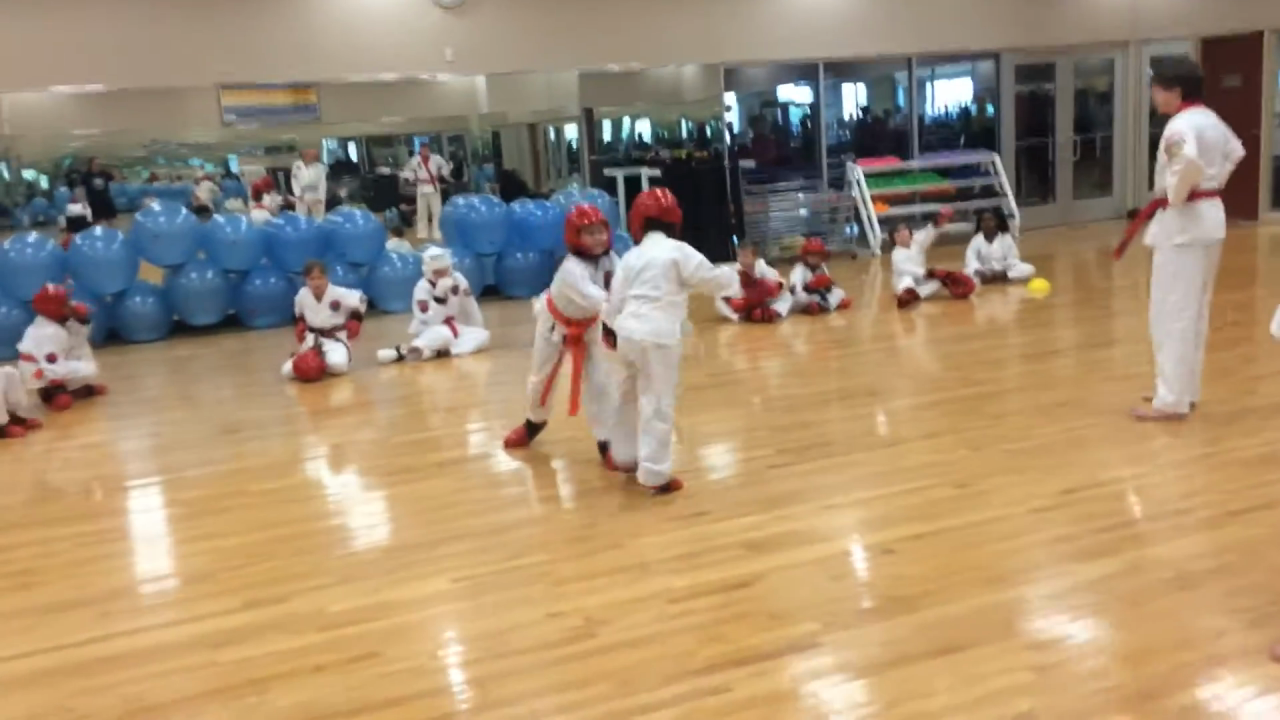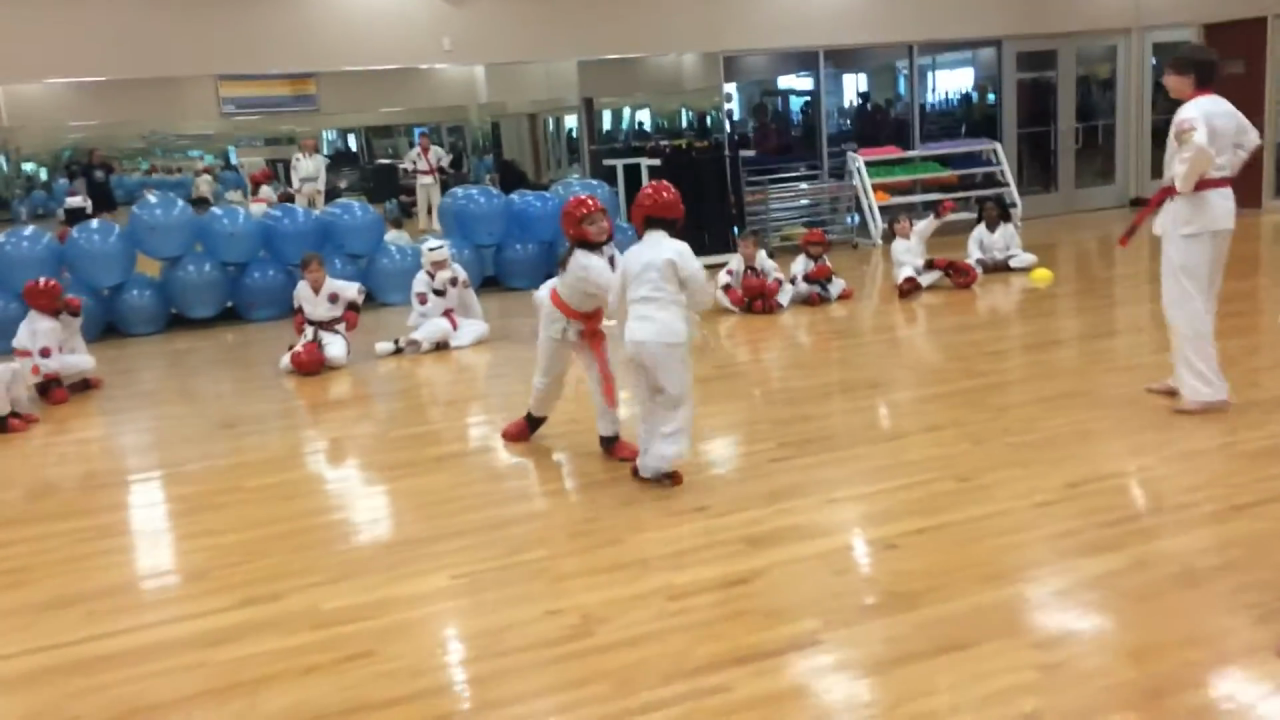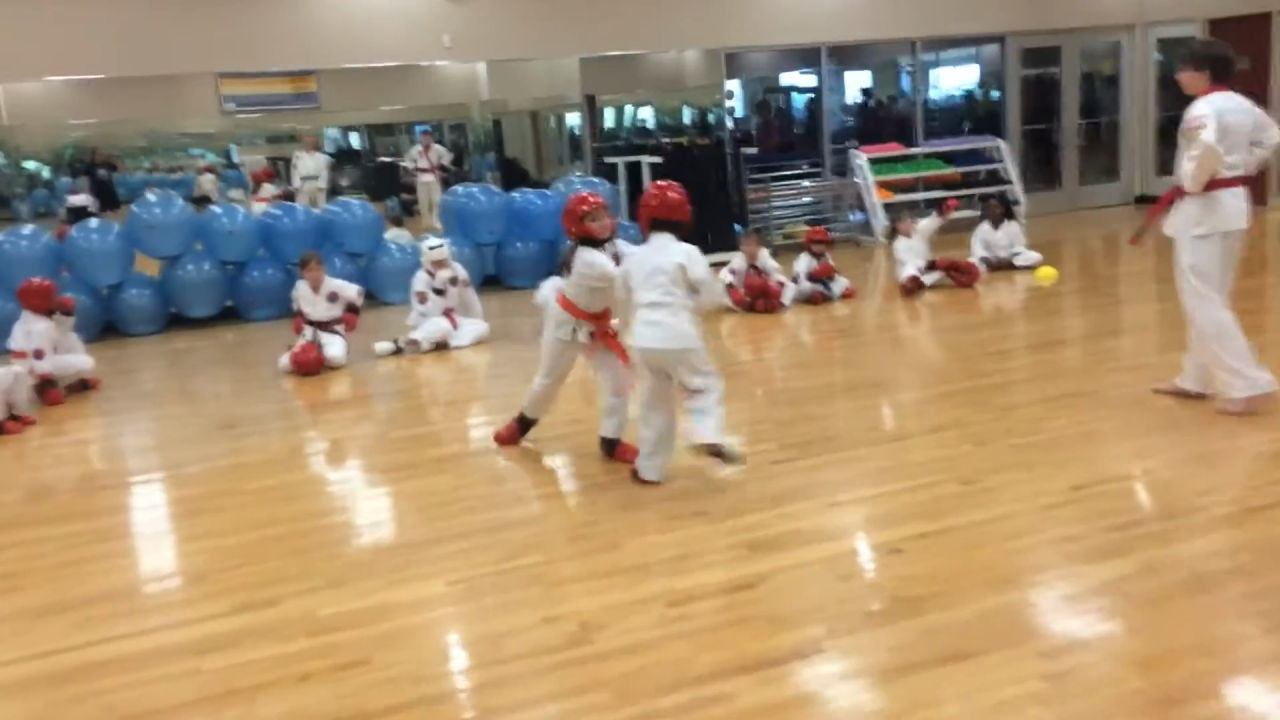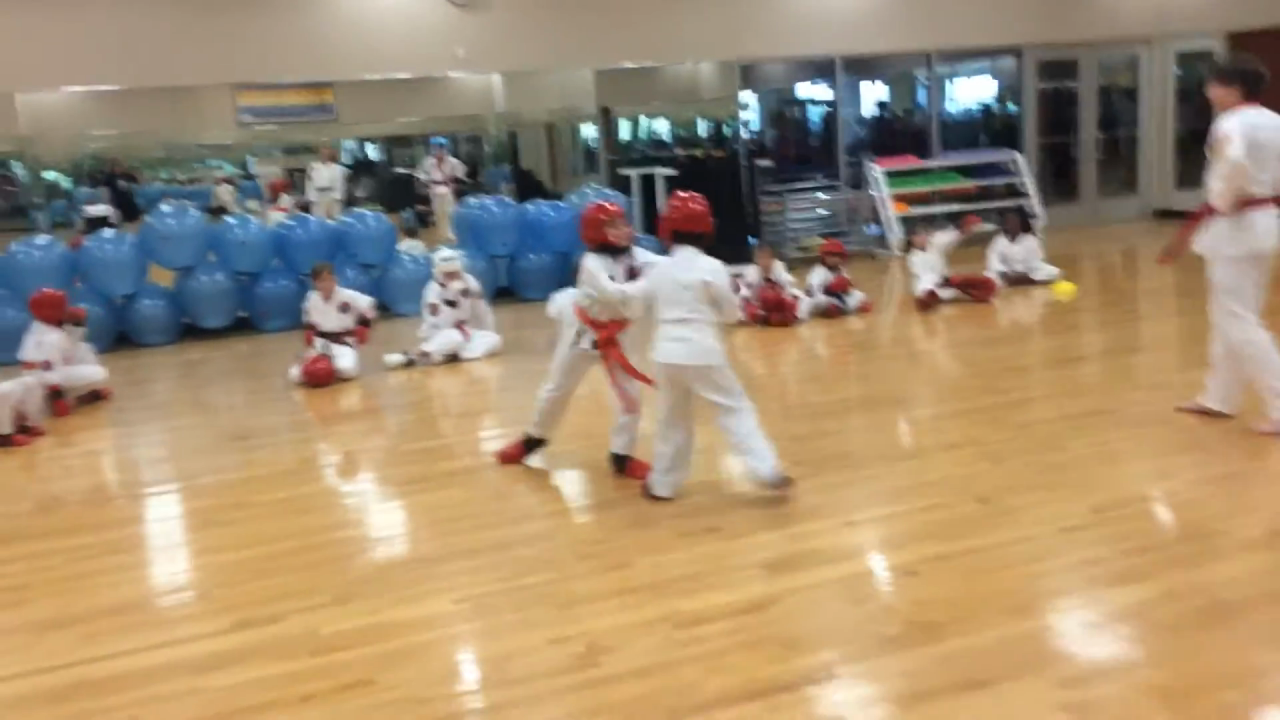
dt=0.1s
person 1, frame 1
left shoulder: (1181, 125)
right shoulder: (1210, 119)
left elbow: (1189, 161)
right elbow: (1234, 151)
left wrist: (1174, 195)
left hip: (1183, 221)
right hip: (1210, 215)
left knee: (1170, 310)
right knee: (1193, 308)
left ankle: (1172, 400)
right ankle: (1183, 390)
person 1, frame 2
left shoulder: (1190, 112)
right shoulder: (1224, 107)
left elbow: (1199, 149)
right elbow: (1250, 139)
left wrist: (1183, 183)
right wrist: (1224, 172)
left hip: (1192, 209)
right hip: (1220, 204)
left knee: (1183, 300)
right knee: (1201, 298)
left ankle: (1206, 390)
right ankle: (1188, 379)
person 1, frame 3
left shoulder: (1202, 109)
right shoulder: (1242, 105)
left elbow: (1207, 147)
left wrist: (1192, 184)
right wrist: (1243, 170)
left hip: (1206, 209)
right hip: (1234, 204)
left knee: (1201, 300)
right knee: (1210, 296)
left ankle: (1249, 384)
right ankle: (1196, 379)
person 1, frame 4
left shoulder: (1232, 125)
left elbow: (1235, 163)
left wrist: (1224, 201)
left hip: (1237, 227)
left knee: (1237, 321)
right knee: (1232, 317)
right ankle: (1219, 397)
person 2, frame 1
left shoulder: (629, 257)
right shoulder: (679, 251)
left elbow: (614, 302)
right elbow: (713, 280)
left wrist: (609, 329)
left hip: (627, 335)
right hip: (659, 338)
left knee: (629, 400)
right knee: (658, 406)
person 2, frame 2
left shoulder: (629, 256)
right shoulder: (678, 251)
left elbow: (618, 304)
right elbow: (702, 297)
left hip: (636, 336)
right hip: (667, 337)
left knee: (651, 401)
right knee: (677, 398)
person 2, frame 3
left shoulder: (634, 258)
right shoulder: (688, 254)
left elbow: (624, 299)
right elbow: (710, 298)
left hip: (643, 339)
right hip: (678, 338)
left knee: (656, 403)
right knee: (705, 385)
person 2, frame 4
left shoulder: (658, 271)
right shoulder: (712, 268)
left elbow: (647, 304)
right elbow: (730, 312)
left hip: (666, 355)
right hip: (703, 354)
left knee: (673, 419)
right knee: (735, 408)
person 3, frame 1
left shoulder: (609, 259)
right shoulder: (572, 268)
right elbow: (598, 301)
left hip: (585, 328)
right hip: (556, 326)
left knee: (597, 385)
right knee: (541, 380)
left ankle: (606, 442)
right ankle: (535, 422)
person 3, frame 2
left shoulder: (603, 247)
right shoulder: (583, 261)
right elbow: (616, 288)
left hip: (589, 321)
right hip: (561, 320)
left knee: (604, 378)
right knee: (548, 378)
left ankle: (610, 437)
right ankle: (534, 416)
person 3, frame 3
left shoulder: (608, 246)
right shoulder: (586, 257)
right elbow: (619, 278)
left hip: (597, 323)
right hip: (569, 322)
left knee: (618, 380)
right knee: (549, 378)
left ankle: (611, 440)
right ankle: (527, 418)
person 3, frame 4
left shoulder: (633, 256)
right shoulder: (592, 263)
left elbow: (659, 266)
right elbow: (615, 294)
left hip: (615, 335)
right hip: (583, 333)
left knee: (630, 396)
right knee: (556, 391)
left ankle: (622, 455)
right ankle: (534, 438)
